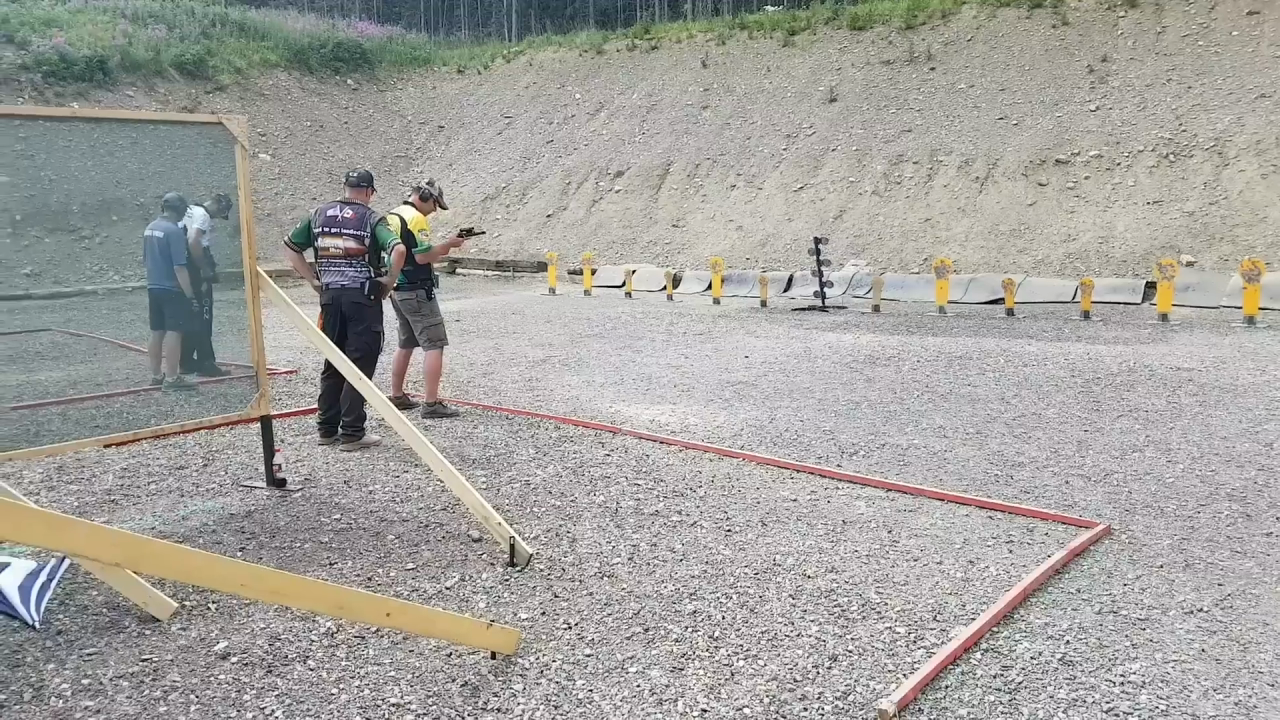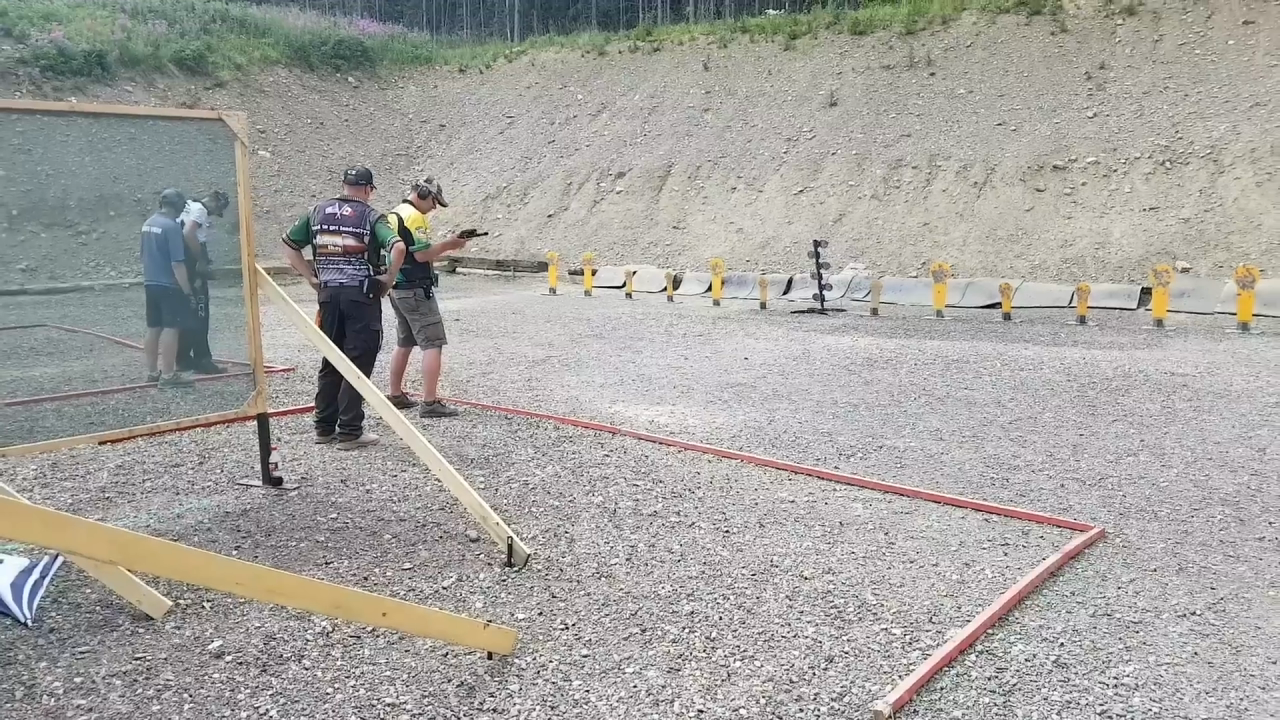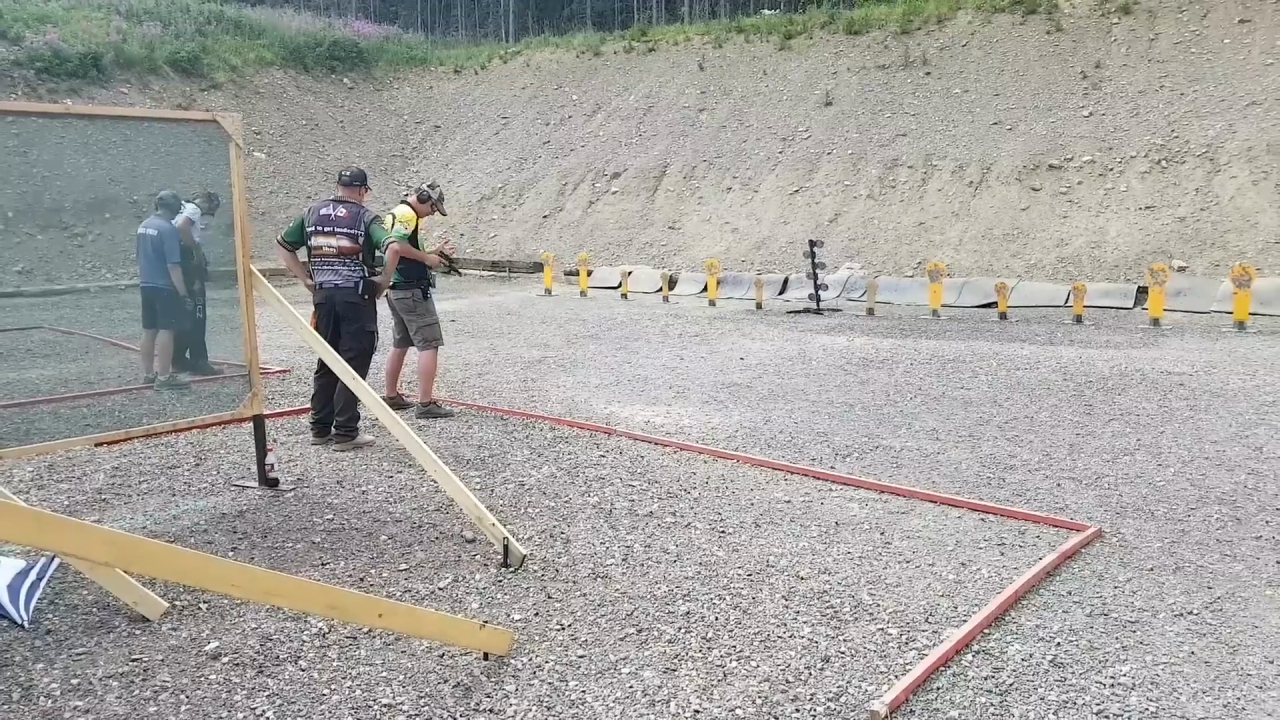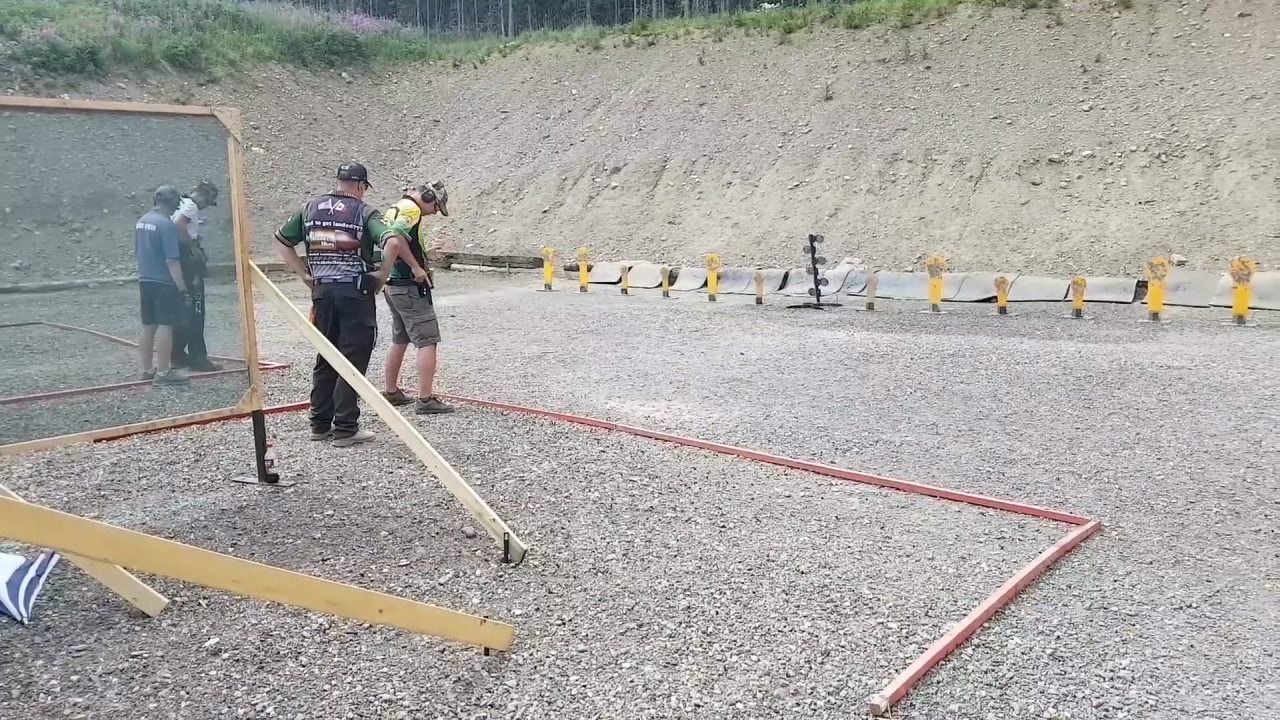
dt=0.5s
person 1, frame 1
left shoulder: (318, 215)
right shoulder: (371, 218)
left elbow: (290, 247)
right elbow: (398, 249)
left wrist: (313, 280)
right wrist: (389, 281)
left hip: (330, 296)
right hip: (362, 297)
left knee: (333, 363)
right knee: (360, 364)
left ankle: (327, 428)
right ankle: (352, 433)
person 1, frame 2
left shoulder: (317, 212)
right shoulder: (370, 216)
left elbow: (288, 244)
left wrist: (310, 278)
right wrist: (388, 279)
left hip: (328, 293)
right hip: (361, 294)
left knee: (331, 361)
right knee: (358, 362)
left ankle: (324, 427)
right ankle: (349, 431)
person 1, frame 3
left shoulder: (312, 213)
right shoulder: (365, 217)
left elbow: (283, 245)
left wrist: (306, 279)
right wrist: (383, 280)
left hip: (323, 295)
right hip: (356, 296)
left knee: (326, 362)
right knee: (354, 364)
left ankle: (320, 428)
right ankle: (345, 433)
person 1, frame 4
left shoulder: (310, 208)
right shoulder: (363, 211)
left elbow: (282, 240)
right elbow: (393, 242)
left wrist: (304, 274)
right wrist: (383, 274)
left hip: (322, 291)
right hip: (355, 292)
left knee: (326, 358)
right knee: (353, 359)
left ankle: (320, 424)
right ankle: (345, 428)
person 2, frame 1
left shoulder: (393, 215)
right shoulder: (416, 218)
right elbow: (422, 257)
left wrist: (438, 251)
right wrist: (449, 244)
left hip: (398, 290)
right hip: (417, 291)
left knee: (405, 344)
right knee: (434, 345)
left ankle: (397, 396)
right ankle: (431, 404)
person 2, frame 2
left shoulder: (394, 214)
right shoulder: (414, 216)
right elbow: (421, 254)
left wrist: (446, 246)
right wrist: (449, 243)
left hip: (398, 288)
right hip: (416, 290)
left knee: (404, 343)
right knee: (433, 344)
left ankle: (395, 395)
right ankle: (430, 403)
person 2, frame 3
left shoulder: (394, 214)
right shoulder: (407, 214)
right elbow: (397, 245)
left wrist: (432, 254)
right wrist: (426, 257)
left hip: (396, 289)
right hip: (413, 290)
left knee: (400, 344)
right knee: (429, 345)
left ankle: (391, 396)
right ankle: (425, 404)
person 2, frame 4
left shoulder: (395, 208)
right shoulder: (411, 209)
left wrist: (423, 256)
right wrist: (416, 267)
left hip: (394, 285)
right hip: (410, 287)
left knee: (400, 340)
right knee: (427, 341)
left ankle: (391, 392)
right ankle: (425, 400)
person 3, frame 1
left shoulder: (150, 228)
right shoulder: (174, 231)
right elbow: (179, 267)
right wrist: (190, 294)
left hip: (153, 288)
right hip: (172, 290)
left knee: (156, 333)
right knee: (173, 333)
left ankle: (157, 375)
right ankle: (171, 379)
person 3, frame 2
left shoulder: (147, 224)
right shoulder: (172, 227)
right elbow: (177, 263)
right wrist: (187, 291)
left hip: (150, 284)
right hip: (169, 286)
left knee: (153, 329)
right knee: (170, 329)
left ankle: (153, 372)
right ankle: (167, 375)
person 3, frame 3
left shoulder: (143, 226)
right shoulder: (168, 229)
right elbow: (173, 265)
right wrist: (183, 293)
left hip: (146, 286)
right hip: (164, 288)
left knee: (149, 331)
right knee: (166, 331)
left ankle: (149, 374)
right ankle: (164, 377)
person 3, frame 4
left shoulder: (141, 221)
right shoulder: (166, 224)
left elbow: (138, 253)
right elbow: (171, 261)
right wrist: (183, 288)
left hip: (145, 281)
right hip: (163, 283)
left knee: (148, 326)
right knee: (165, 326)
left ankle: (147, 370)
right ankle: (163, 373)
person 4, frame 1
left shoulder: (191, 211)
right shoulder: (203, 215)
left elbow: (188, 240)
right elbow: (193, 242)
right wrist: (204, 268)
left hip: (186, 270)
right hip: (197, 272)
right knee: (202, 317)
left ankle: (186, 361)
right ankle: (205, 363)
person 4, frame 2
left shoulder: (188, 207)
right shoulder: (200, 210)
left elbow: (183, 233)
right elbow: (188, 234)
right wrist: (201, 260)
right hip: (193, 267)
right knee: (199, 314)
left ankle: (183, 358)
right ankle: (202, 360)
person 4, frame 3
left shoulder: (181, 209)
right shoulder: (194, 210)
right elbow: (181, 227)
right wrist: (197, 250)
right hip: (189, 266)
right knee: (196, 315)
left ankle: (179, 359)
right ankle: (199, 361)
person 4, frame 4
left shoulder: (181, 204)
right shoulder: (190, 206)
right elbow: (178, 225)
right wrist: (194, 247)
left hip: (177, 262)
right hip: (188, 262)
right knee: (195, 310)
left ankle: (178, 355)
right ankle: (197, 357)
